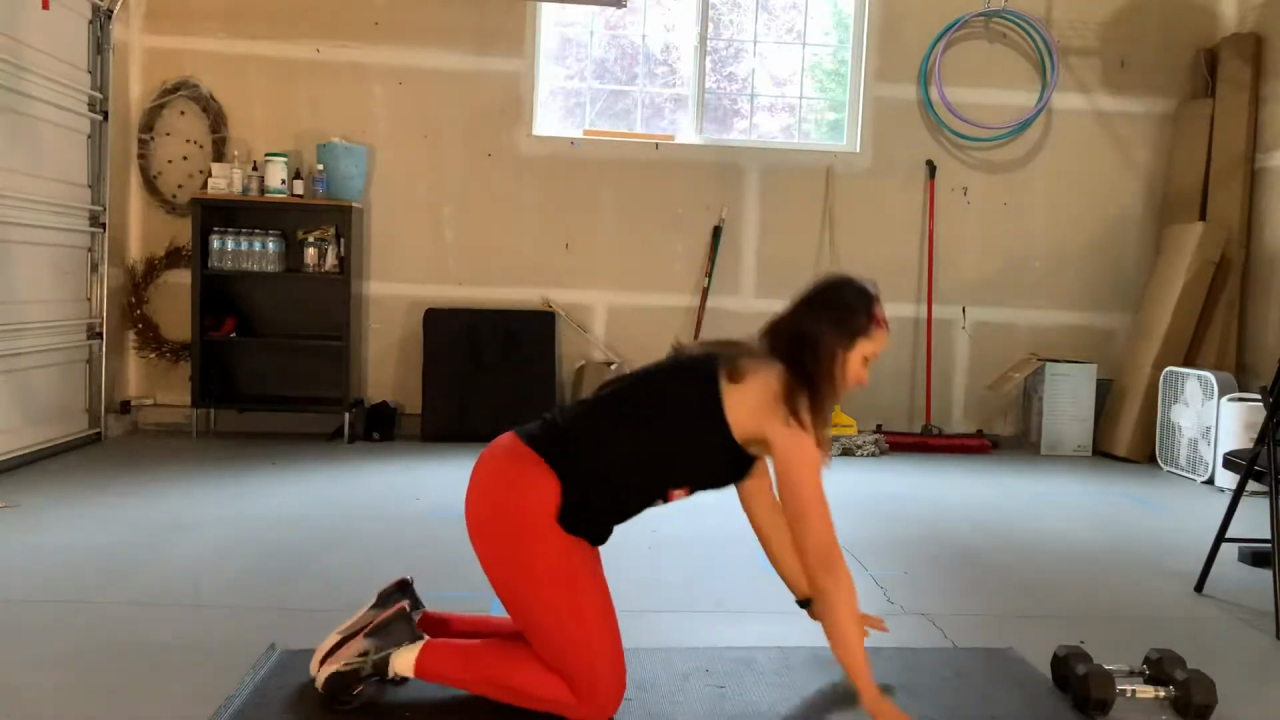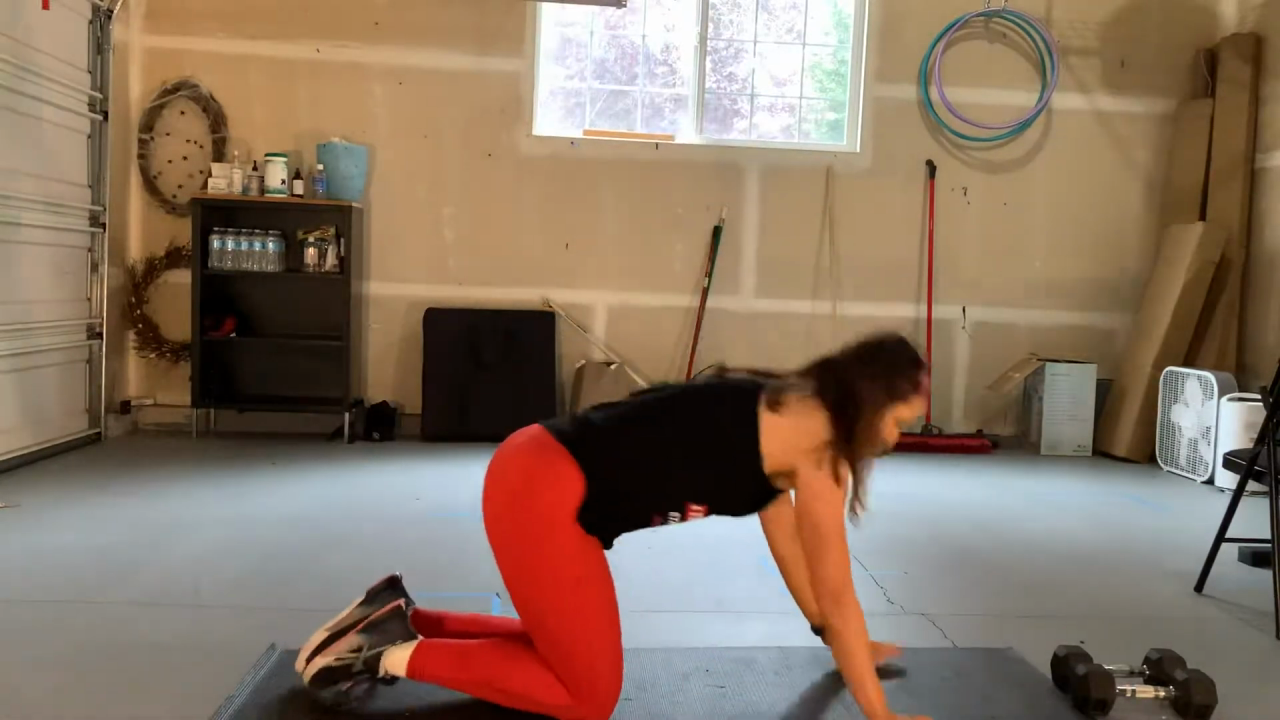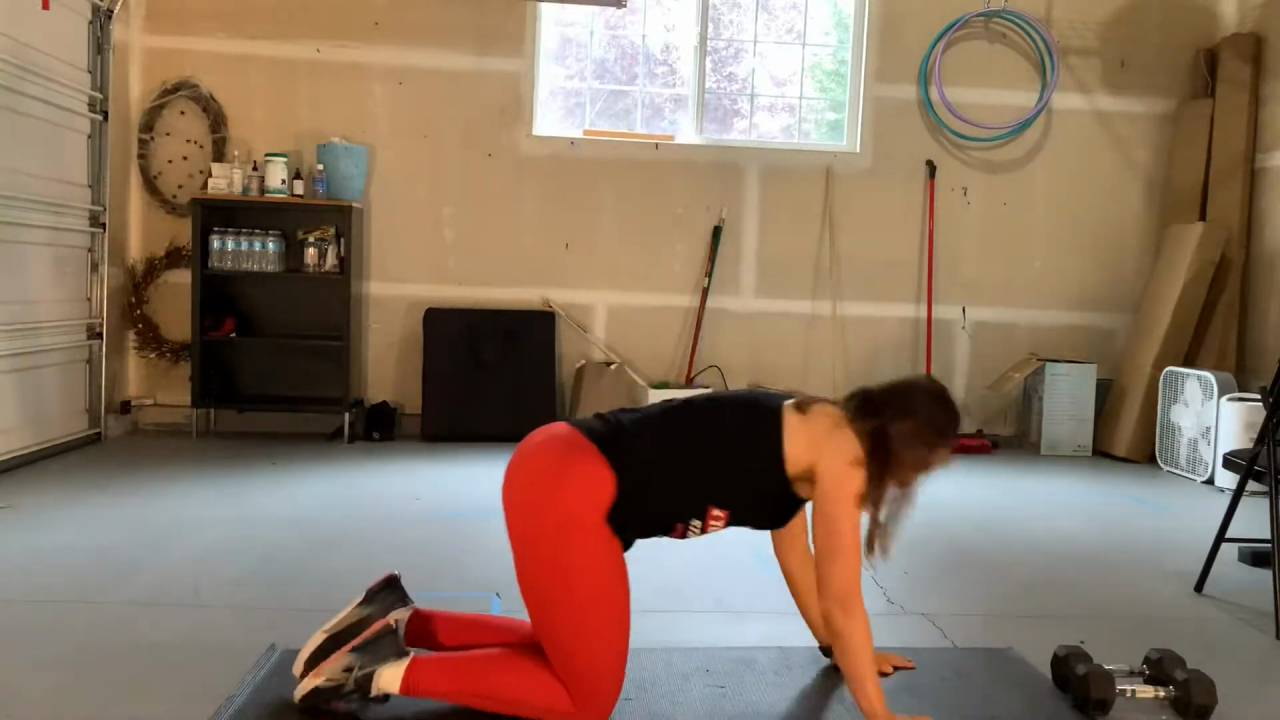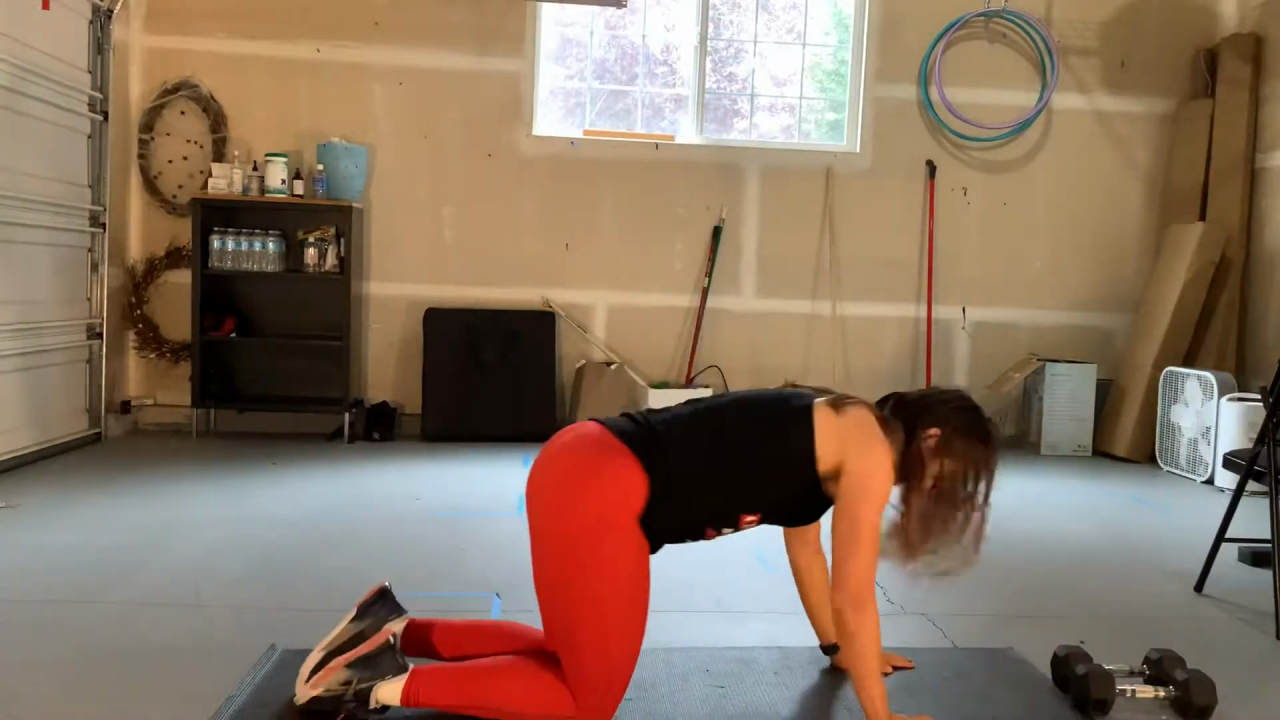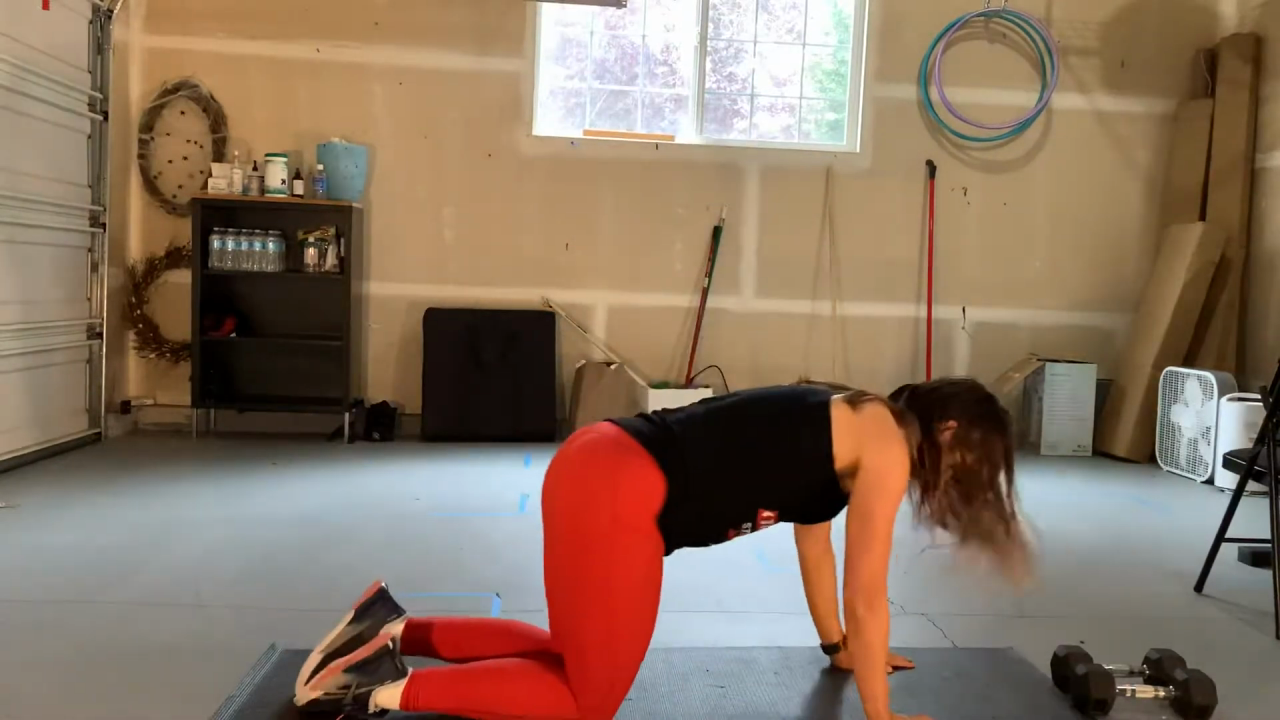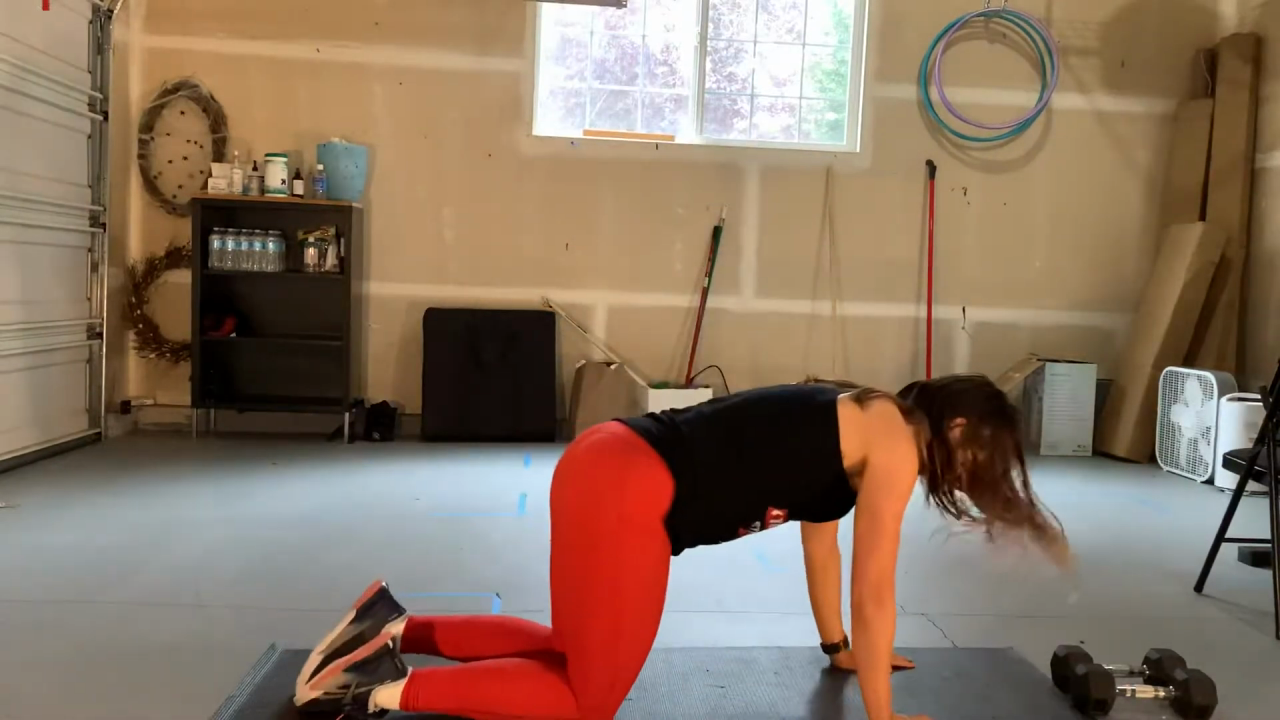
dt=0.1s
person 1, frame 1
left shoulder: (749, 381)
right shoulder: (781, 401)
left elbow: (768, 514)
right elbow: (823, 562)
left wrist: (820, 609)
left hip: (523, 483)
right hip: (530, 500)
left knee: (562, 644)
left ankle: (410, 621)
right ankle: (406, 655)
person 1, frame 2
left shoulder: (779, 412)
right shoulder: (815, 436)
left elbow: (786, 540)
right elbow: (836, 598)
left wrist: (834, 639)
left hip: (534, 472)
right hip: (546, 496)
left knee: (572, 657)
left ankle: (401, 617)
right ankle: (397, 653)
person 1, frame 3
left shoulder: (805, 434)
right shoulder: (843, 451)
left elbow: (795, 552)
right elbow: (841, 601)
left wrist: (844, 652)
left hip: (553, 466)
right hip: (570, 492)
left knee: (569, 655)
left ankle: (398, 621)
person 1, frame 4
left shoulder: (834, 430)
right shoulder: (871, 448)
left elbow: (805, 549)
right elbow: (854, 600)
left wrist: (837, 648)
left hip: (577, 468)
right hip: (599, 496)
left knee: (578, 659)
left ankle: (394, 631)
person 1, frame 5
left shoulder: (844, 427)
right shoulder: (886, 442)
left elbow: (813, 538)
right elbow: (865, 594)
left wrist: (838, 648)
left hip: (597, 468)
right hip: (617, 496)
left knee: (574, 658)
left ankle: (394, 628)
person 1, frame 6
left shoulder: (855, 424)
right shoulder: (893, 440)
left elbow: (818, 537)
right elbow: (874, 594)
left wrist: (838, 648)
left hip: (605, 467)
right hip: (627, 496)
left knee: (576, 655)
left ankle: (396, 628)
